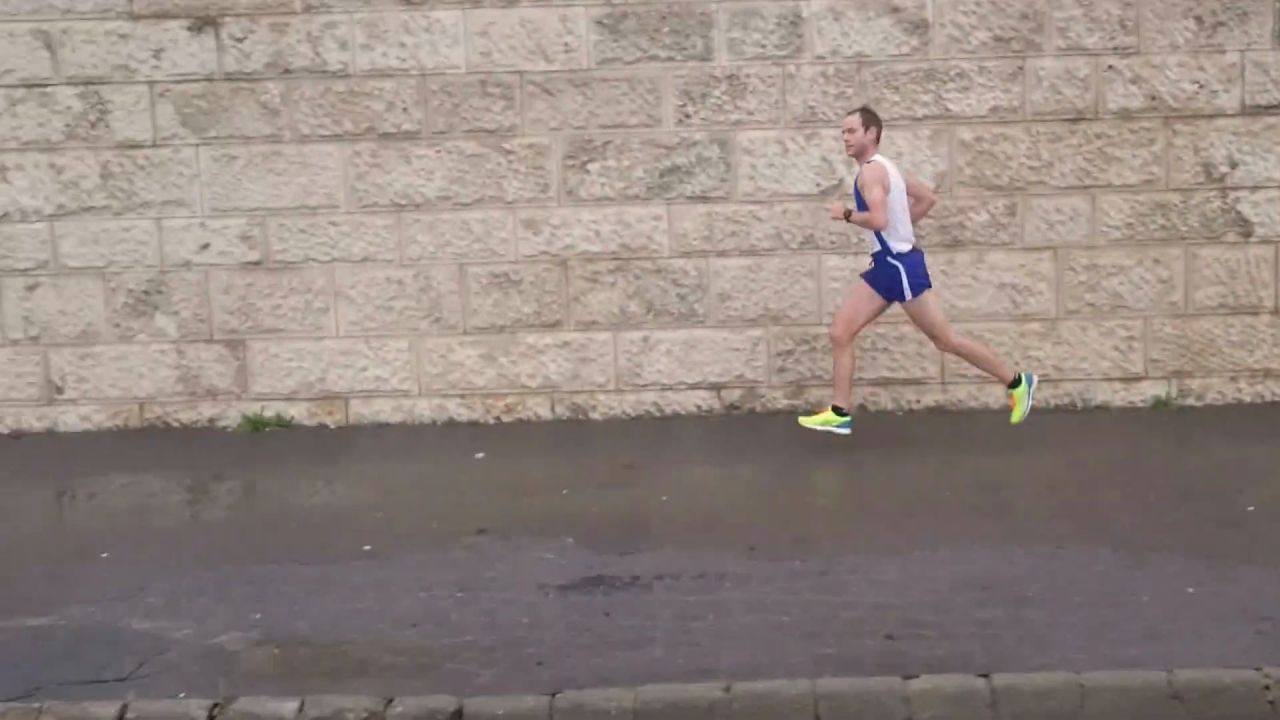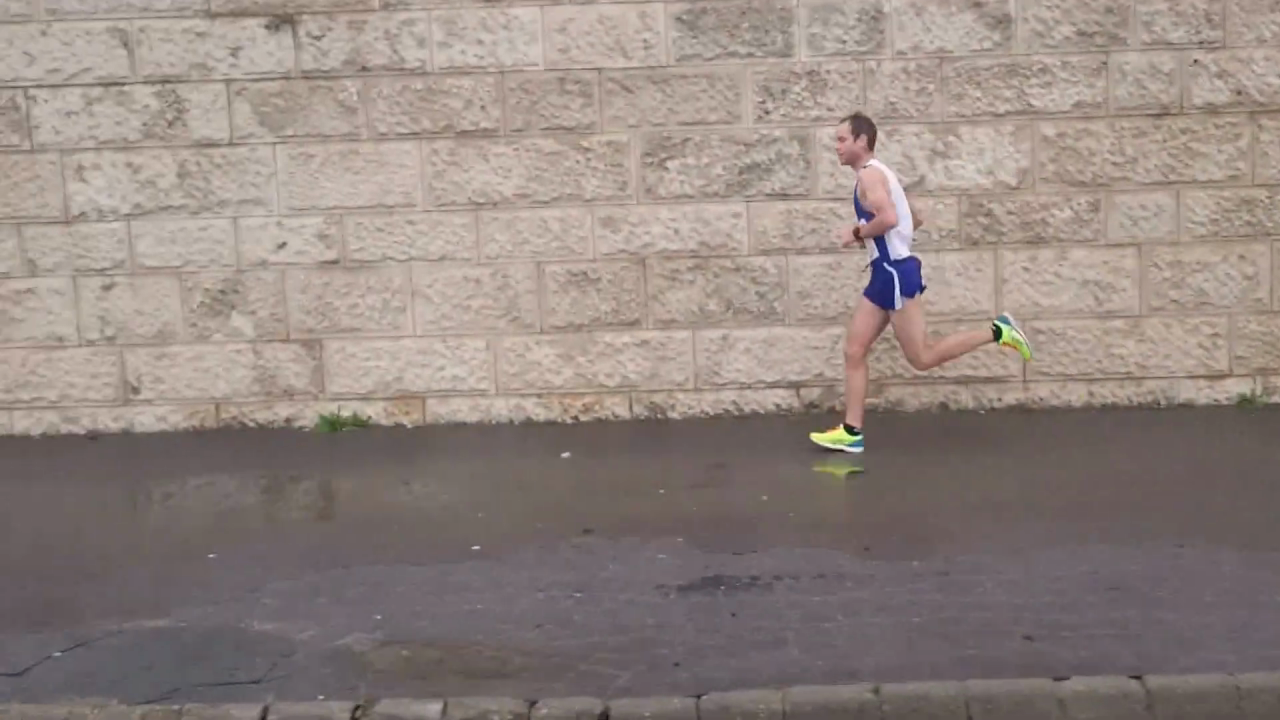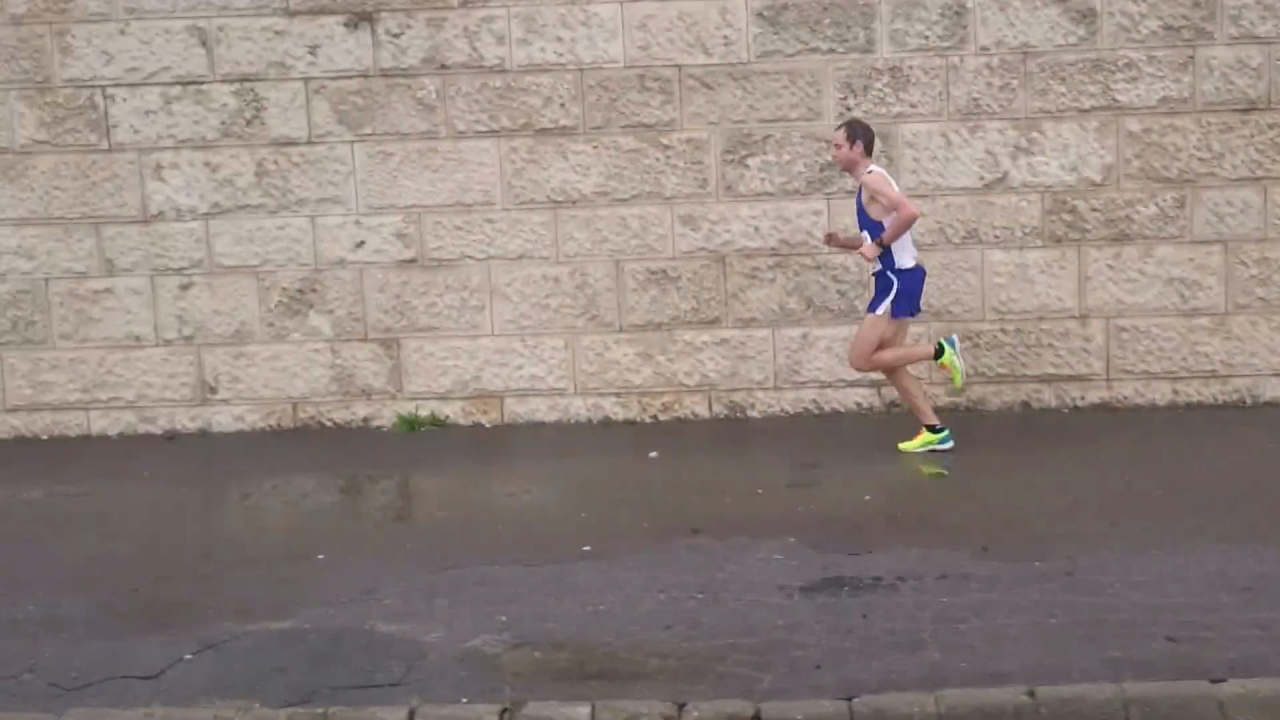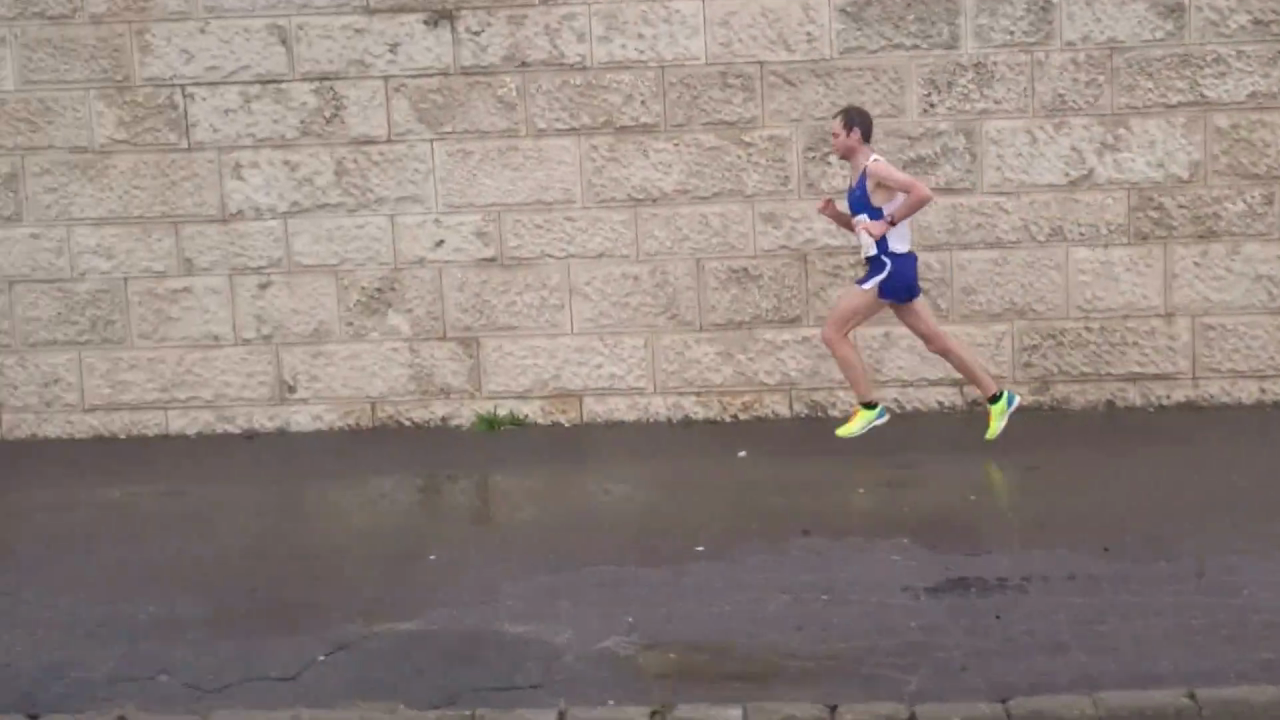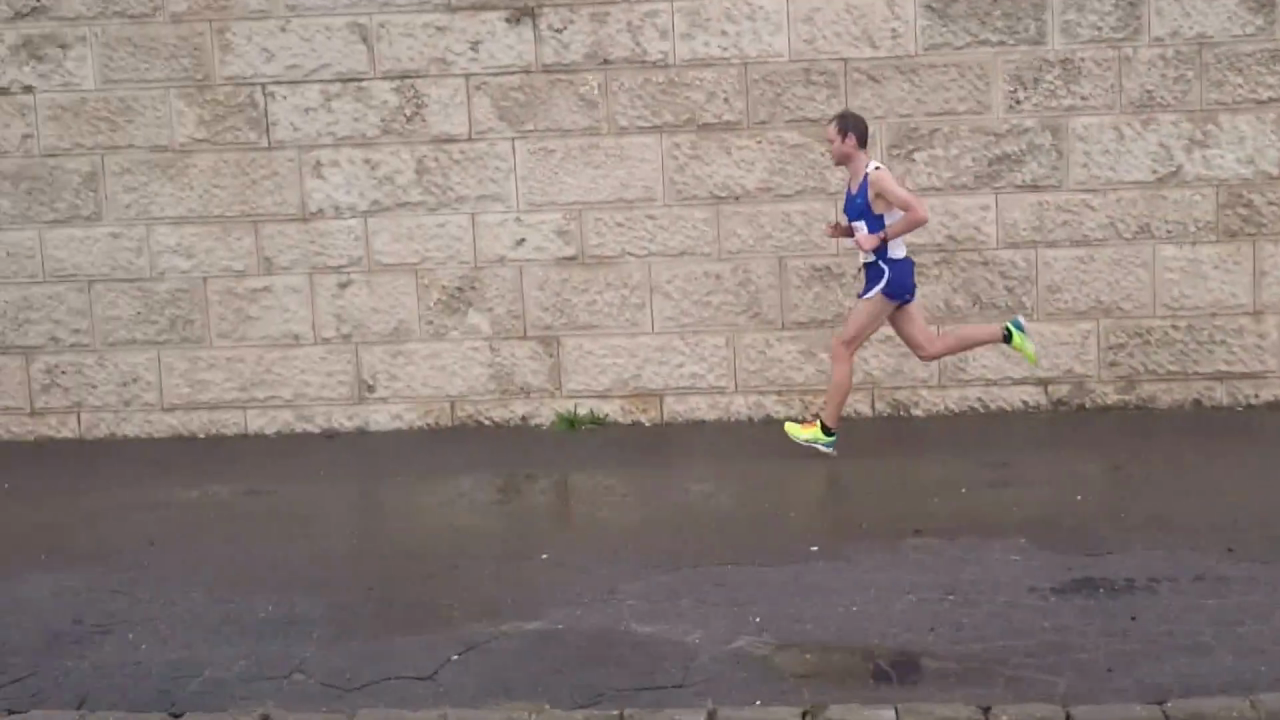
dt=0.1s
person 1, frame 1
left shoulder: (872, 169)
right shoulder: (880, 170)
left elbow: (879, 220)
right elbow: (928, 199)
left wrist: (845, 214)
left hip: (899, 268)
right hip: (884, 266)
left knee: (946, 341)
right knee: (839, 332)
left ankle: (1016, 382)
right ankle: (840, 414)
person 1, frame 2
left shoulder: (869, 175)
right shoulder: (876, 176)
left elbow: (890, 219)
right elbow: (904, 220)
left wrist: (856, 233)
right wrist: (865, 238)
left hip: (897, 274)
right hip: (886, 273)
left knee: (922, 357)
right knee: (853, 353)
left ankle: (997, 332)
right ankle: (850, 432)
person 1, frame 3
left shoulder: (873, 180)
right shoulder: (870, 184)
left elbow: (911, 212)
left wrist: (878, 244)
right wrist: (836, 241)
left hip: (898, 282)
right hip: (891, 280)
left knee: (861, 360)
right knee: (891, 367)
left ankle: (940, 349)
right ankle: (936, 431)
person 1, frame 4
left shoulder: (876, 169)
right shoulder: (861, 173)
left elbow: (923, 192)
left wrist: (884, 224)
right wrist: (837, 216)
left hip: (891, 268)
right hip: (888, 268)
left knee: (831, 331)
right knee: (936, 340)
left ankle: (870, 406)
right ankle: (998, 398)
person 1, frame 5
left shoulder: (877, 176)
right shoulder: (856, 180)
left elbow: (920, 215)
left wrist: (878, 239)
right wrist: (839, 231)
left hip: (889, 273)
right hip: (883, 274)
left knee: (841, 348)
right knee: (928, 348)
left ankle: (826, 430)
right ankle: (1006, 333)
